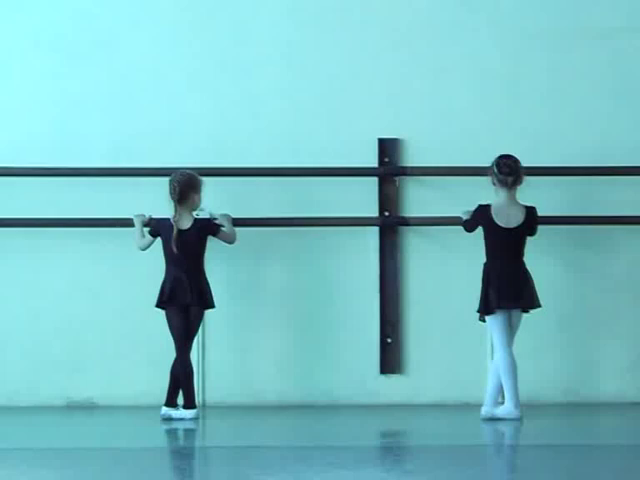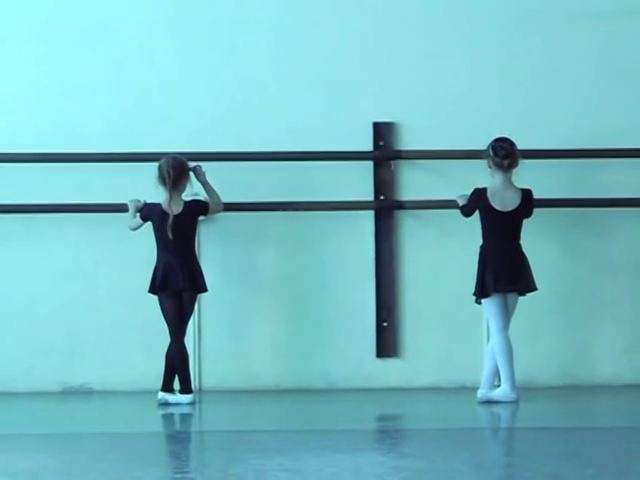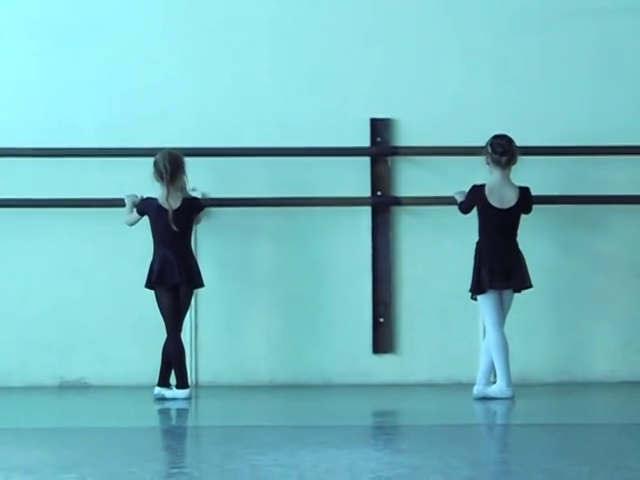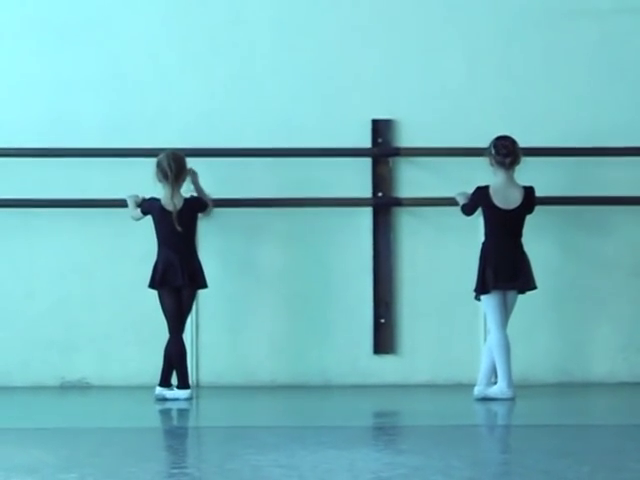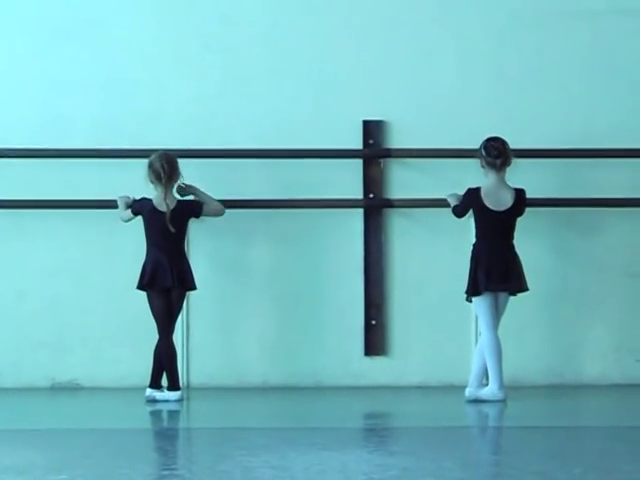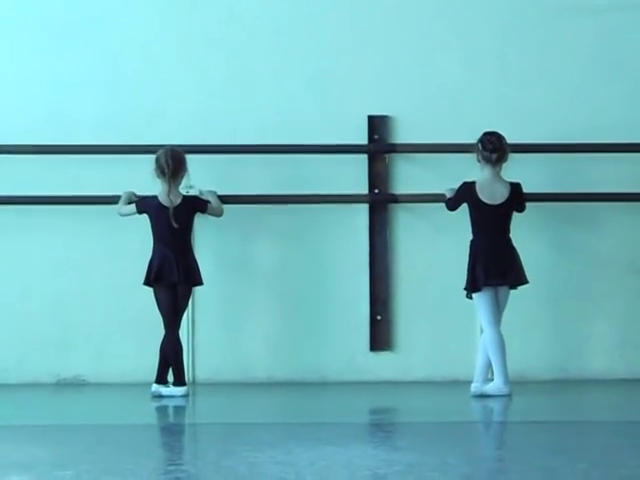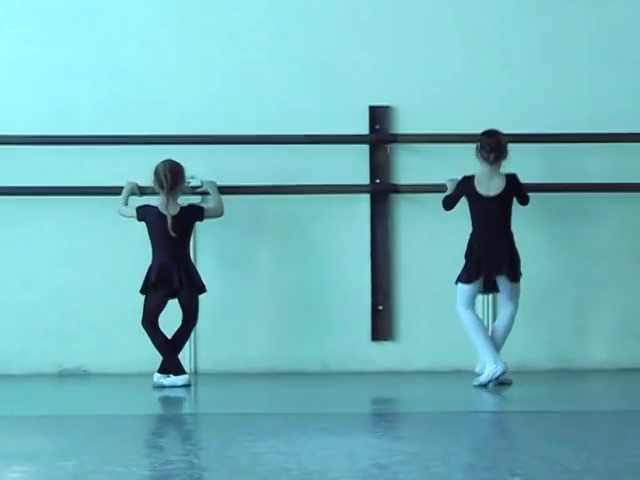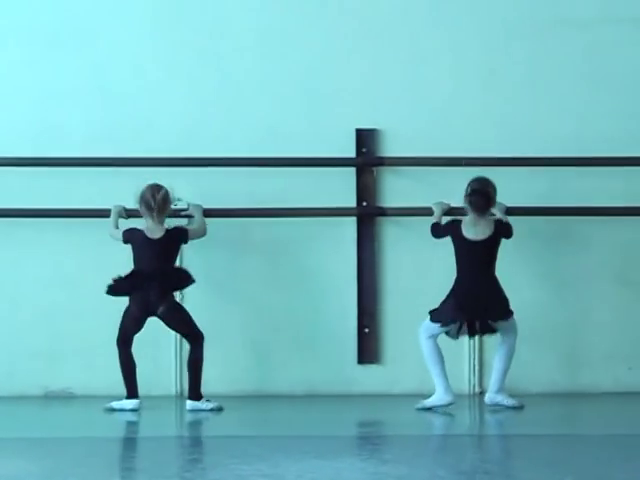
dt=0.7s
person 1, frame 1
left shoulder: (484, 212)
right shoulder: (529, 213)
left elbow: (468, 226)
left wrist: (466, 216)
left hip: (494, 283)
right hip: (518, 283)
left knee: (502, 346)
right knee: (502, 346)
left ankle: (512, 405)
right ankle: (490, 404)
person 1, frame 2
left shoulder: (480, 195)
right shoulder: (525, 196)
left elbow: (466, 212)
left wrist: (462, 200)
left hip: (491, 267)
right hip: (514, 266)
left knee: (498, 329)
right knee: (498, 330)
left ankle: (508, 388)
right ankle: (486, 387)
person 1, frame 3
left shoulder: (478, 192)
right shoulder: (523, 194)
left elbow: (464, 208)
left wrist: (460, 197)
left hip: (486, 263)
right hip: (510, 264)
left knee: (493, 326)
right knee: (494, 327)
left ankle: (504, 384)
right ankle: (482, 383)
person 1, frame 4
left shoulder: (483, 193)
right shoulder: (527, 194)
left elbow: (467, 210)
left wrist: (461, 199)
left hip: (492, 264)
right hip: (515, 264)
left knee: (496, 327)
right knee: (496, 327)
left ankle: (505, 385)
right ankle: (483, 384)
person 1, frame 5
left shoulder: (474, 195)
right shoulder: (518, 196)
left elbow: (459, 212)
left wrist: (453, 200)
left hip: (483, 265)
right hip: (506, 266)
left knee: (487, 329)
right knee: (488, 329)
left ankle: (496, 387)
right ankle: (474, 386)
person 1, frame 6
left shoulder: (469, 189)
right shoulder: (514, 190)
left elbow: (451, 205)
left wrist: (450, 195)
left hip: (481, 260)
right hip: (505, 260)
left knee: (490, 324)
right knee: (491, 324)
left ankle: (501, 382)
right ankle: (480, 382)
person 1, frame 7
left shoulder: (468, 184)
right shoulder: (510, 182)
left elbow: (447, 204)
right elbow: (524, 200)
left wrist: (452, 188)
left hip: (478, 252)
right hip: (503, 251)
left knee: (464, 307)
right knee: (509, 307)
left ankle: (491, 363)
right ankle: (492, 362)
person 1, frame 8
left shoulder: (455, 226)
right shoulder: (496, 228)
left elbow: (435, 230)
left wrist: (438, 213)
right wrist: (501, 214)
left hip: (461, 300)
right hip: (490, 300)
left knee: (426, 333)
right knee: (510, 333)
left ankle: (442, 392)
right ankle: (495, 392)
person 2, frame 1
left shoulder: (162, 225)
right shoulder: (204, 225)
left elbow: (141, 245)
right elbow: (231, 239)
left wrist: (139, 224)
right wrist: (226, 220)
left hip: (173, 292)
right hip: (196, 292)
left knee: (182, 350)
right knee: (184, 350)
left ankle: (189, 406)
right ankle: (170, 405)
person 2, frame 2
left shoulder: (152, 210)
right shoulder: (193, 208)
left elbow: (132, 225)
right elbow: (219, 206)
left wrist: (133, 208)
right wrist: (203, 180)
left hip: (165, 277)
right hip: (189, 277)
left knee: (176, 335)
right knee: (178, 335)
left ankle: (186, 391)
right ankle: (167, 390)
person 2, frame 3
left shoulder: (149, 205)
right shoulder: (192, 204)
left elbow: (129, 221)
left wrist: (130, 203)
right wrist: (184, 191)
left hip: (162, 271)
right hip: (186, 271)
left knee: (172, 330)
right knee: (174, 330)
left ankle: (182, 386)
right ankle: (163, 384)
person 2, frame 4
left shoulder: (152, 206)
right shoulder: (193, 204)
left elbow: (135, 215)
right elbow: (208, 207)
left wrist: (132, 202)
right wrist: (196, 184)
left hip: (166, 272)
right hip: (189, 273)
left knee: (175, 331)
right knee: (177, 331)
left ankle: (183, 386)
right ankle: (164, 385)
person 2, frame 5
left shoulder: (144, 206)
right shoulder: (186, 207)
left elbow: (124, 217)
right elbow: (219, 209)
left wrist: (122, 203)
right wrist: (195, 192)
left hip: (155, 273)
right hip: (179, 274)
left knee: (164, 332)
right knee: (166, 332)
left ankle: (174, 388)
right ankle: (154, 387)
person 2, frame 6
left shoulder: (149, 204)
right shoulder: (192, 203)
left elbow: (121, 210)
right elbow: (219, 211)
left wrist: (127, 196)
right wrist: (210, 195)
left hip: (161, 269)
right hip: (184, 269)
left knee: (170, 327)
right knee: (172, 327)
left ankle: (179, 383)
right ankle: (161, 382)
person 2, frame 7
left shoulder: (148, 213)
right shoulder: (190, 212)
left elbow: (121, 210)
right elbow: (219, 210)
left wrist: (126, 190)
right wrist: (211, 188)
left hip: (159, 276)
right hip: (185, 276)
left knee: (149, 323)
right knee: (189, 320)
left ankle: (176, 371)
right ankle: (166, 371)
person 2, frame 8
left shoulder: (135, 236)
right shoulder: (176, 234)
left elbow: (113, 233)
right elbow: (202, 231)
left wrist: (115, 213)
right wrist: (197, 212)
left hip: (139, 297)
right hip: (163, 298)
left knee: (123, 343)
right knee: (196, 340)
left ankle: (132, 398)
right ankle: (195, 399)
